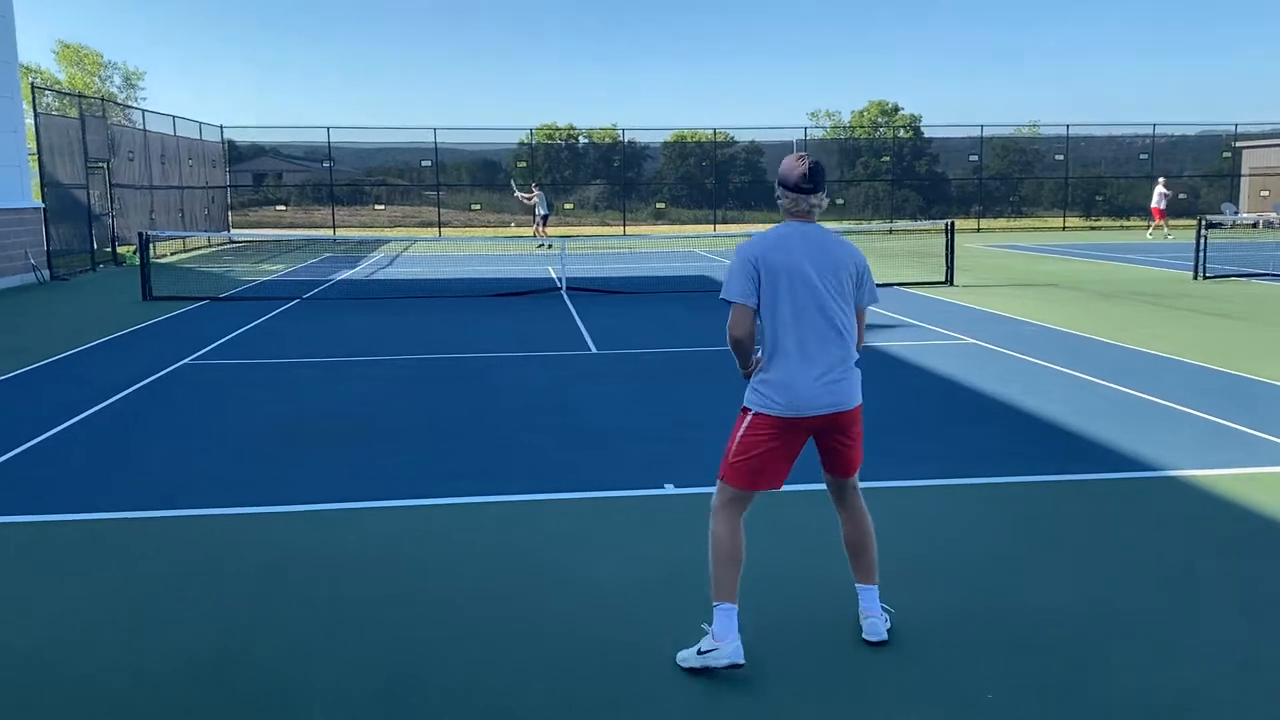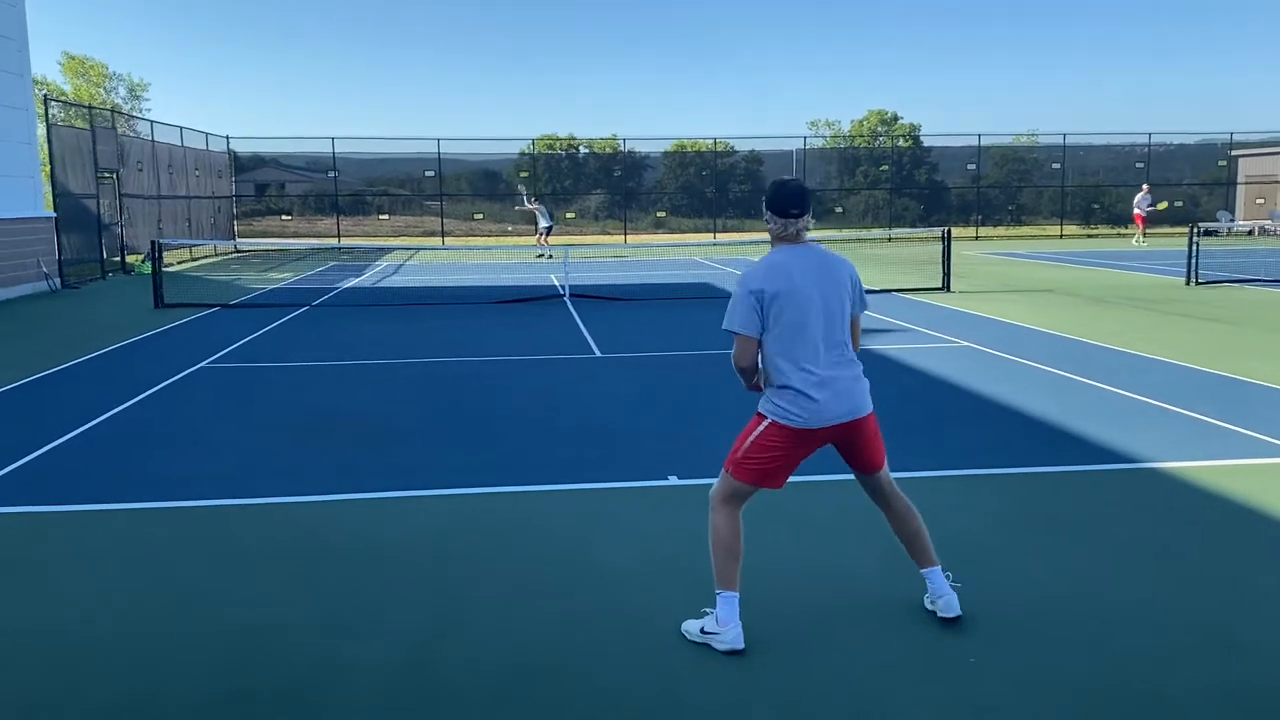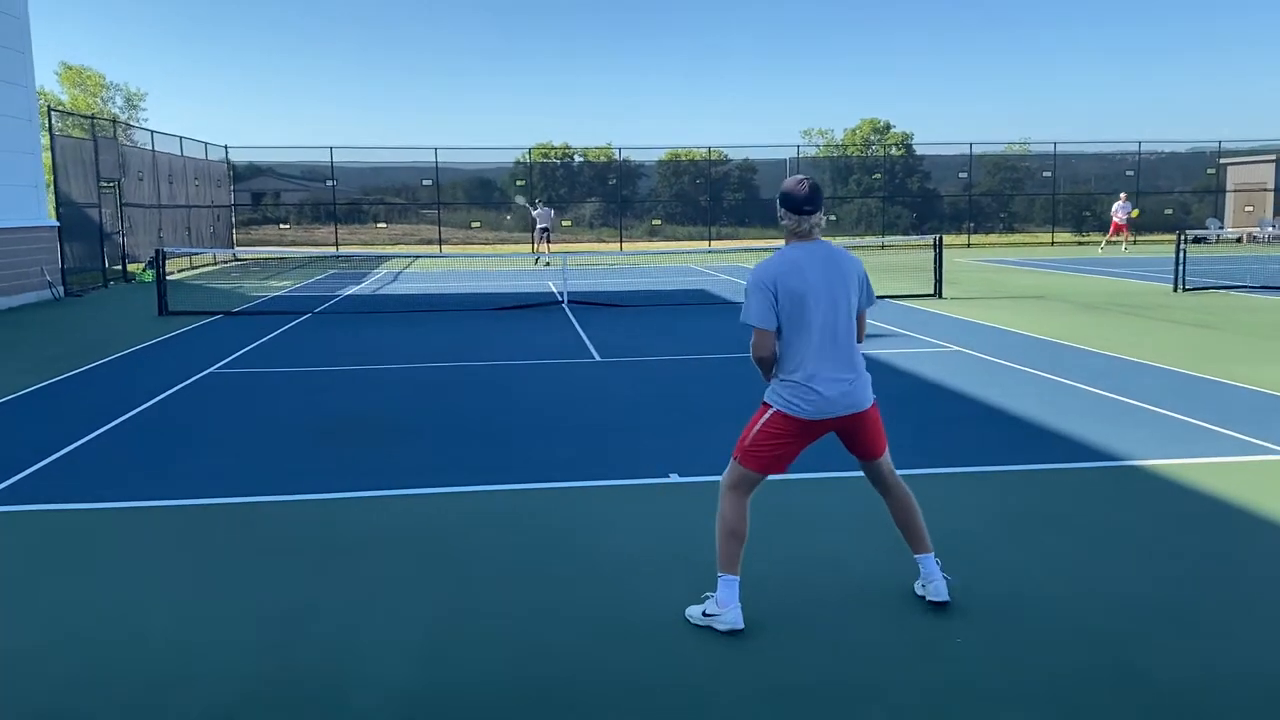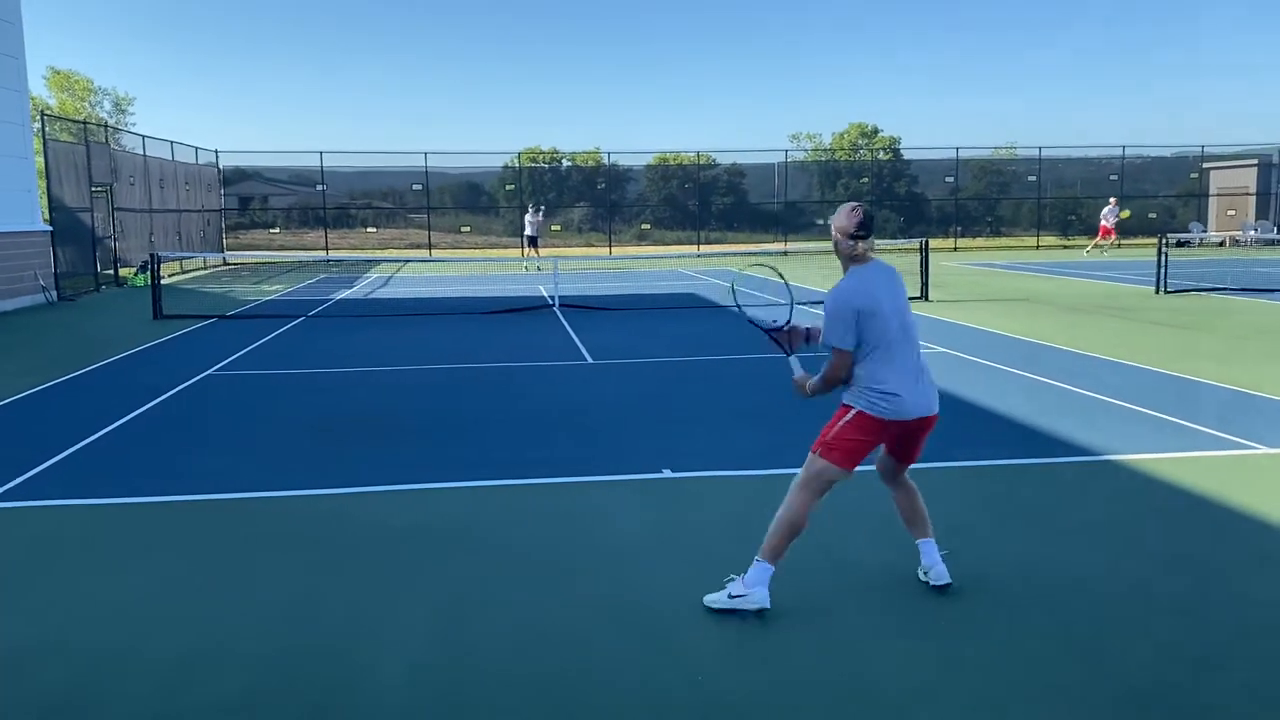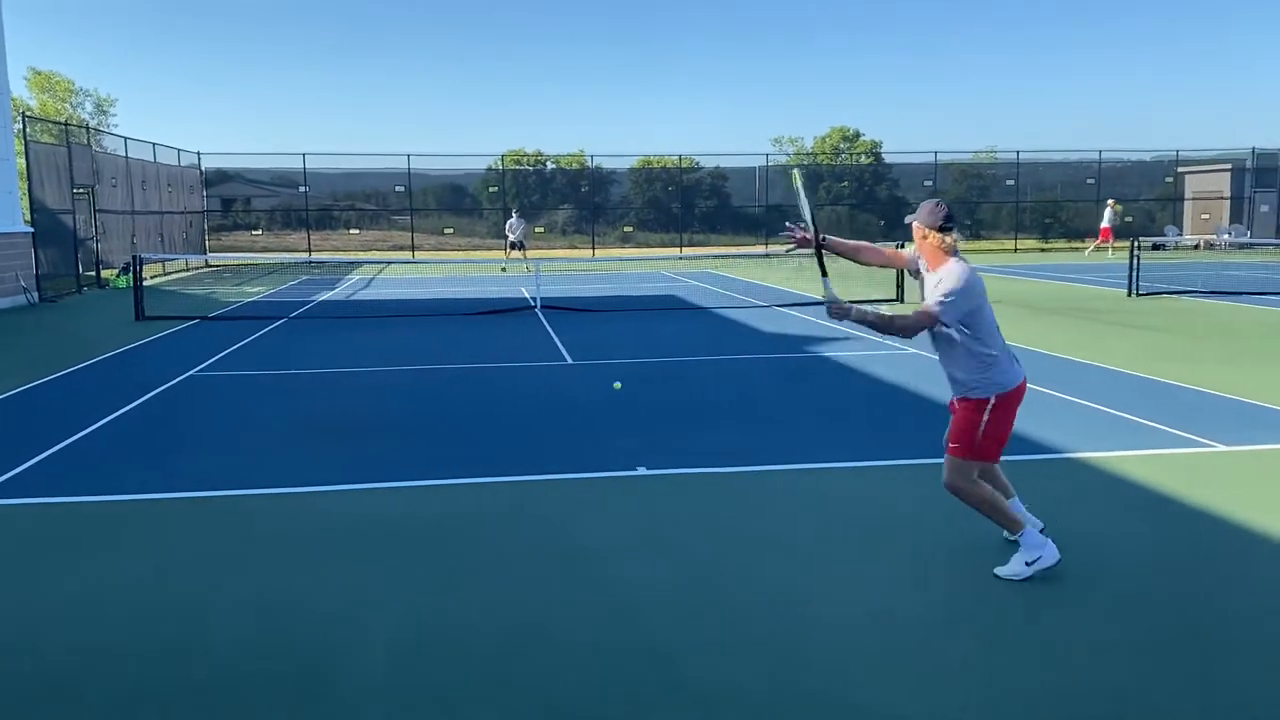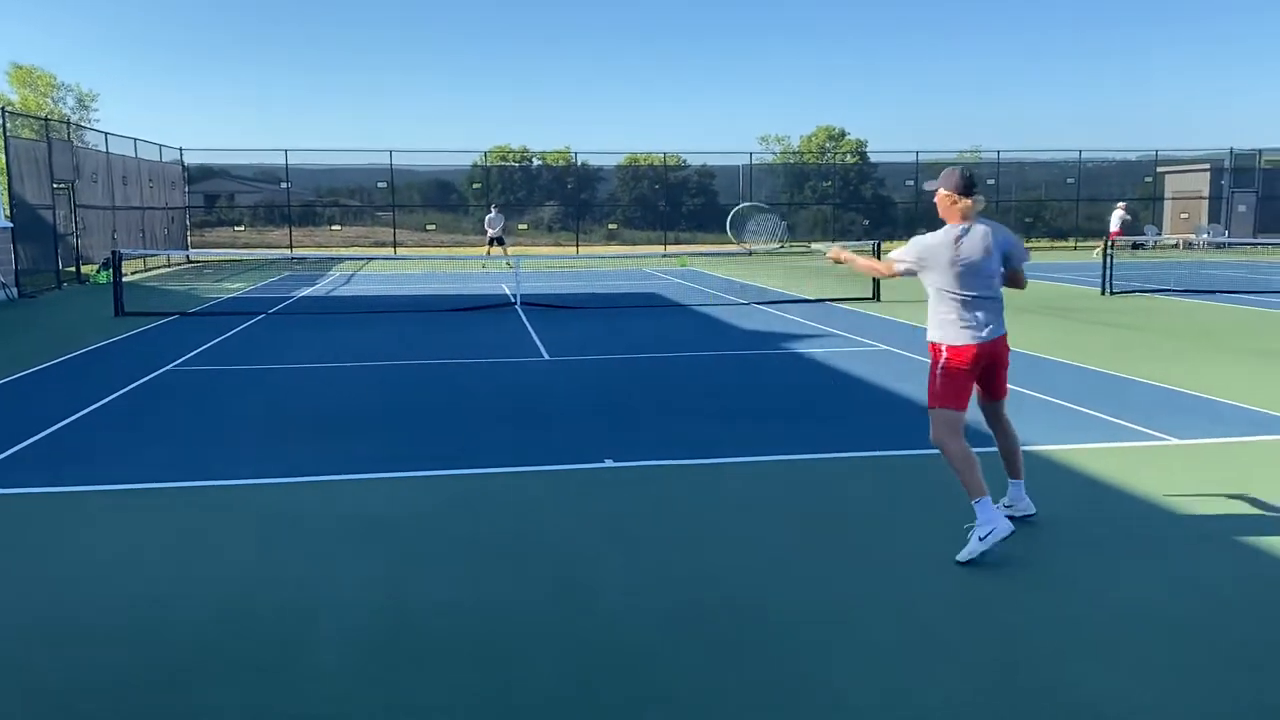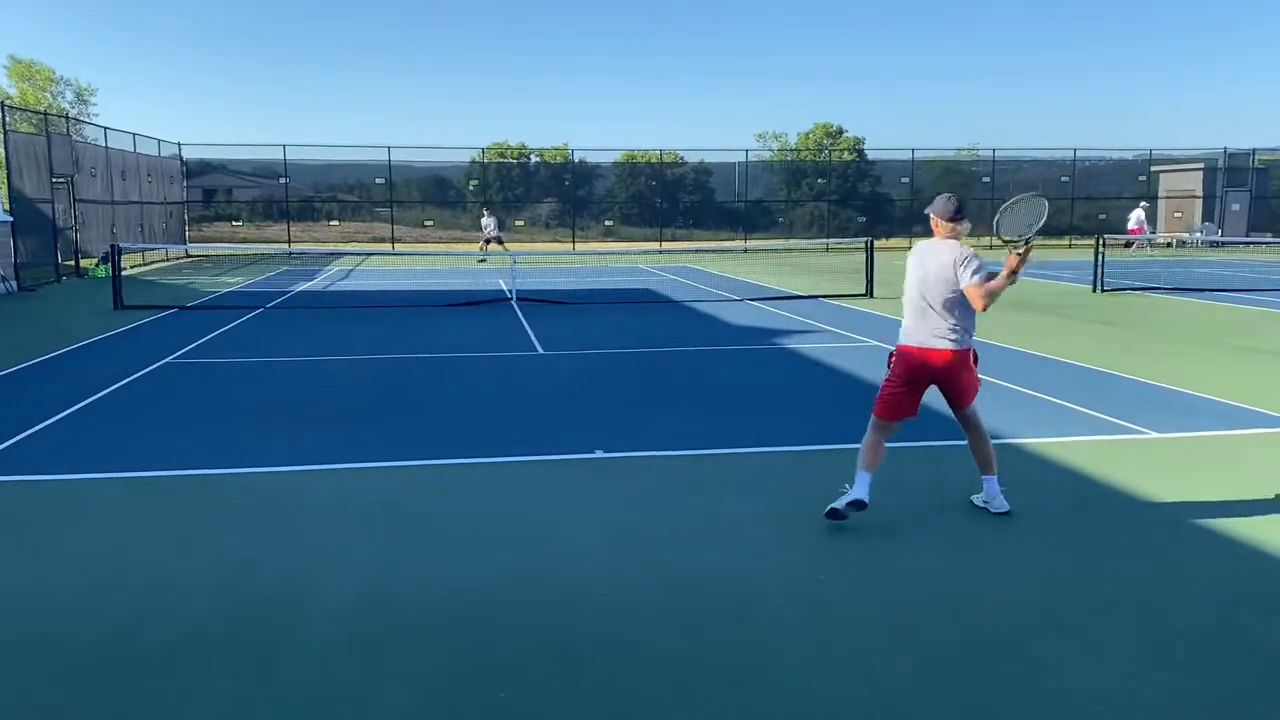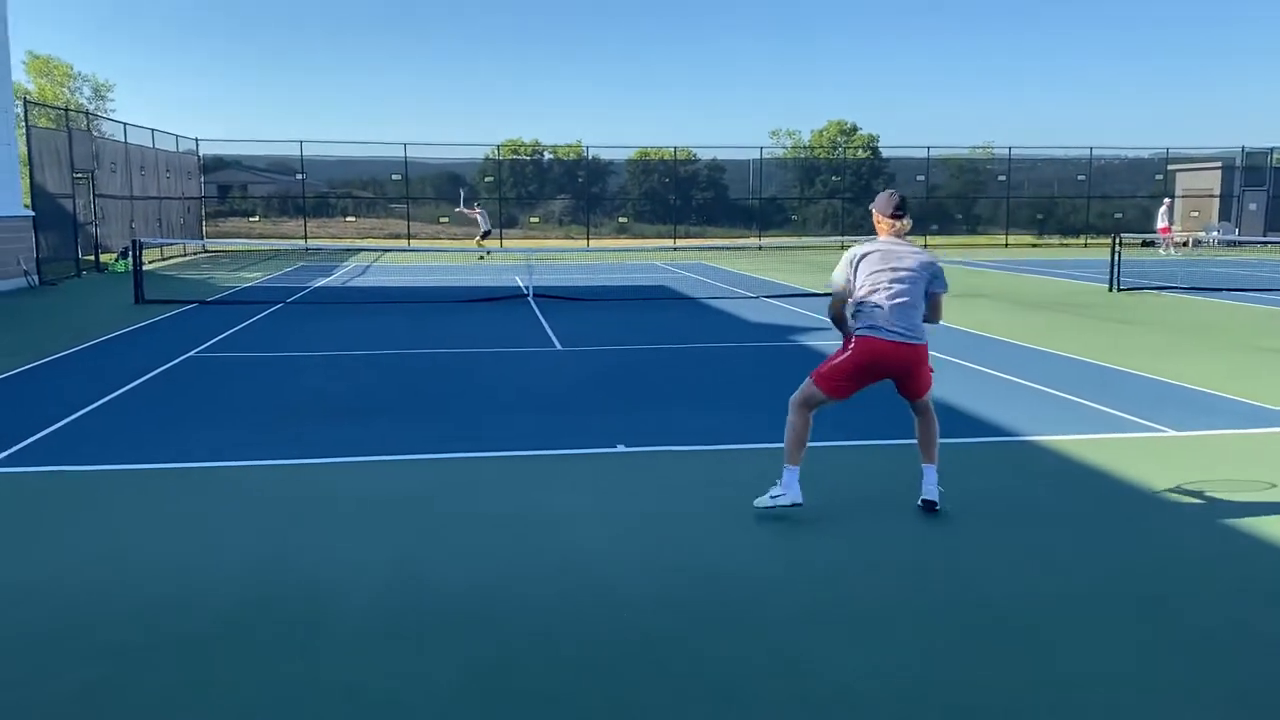
dt=0.4s
person 1, frame 1
left shoulder: (754, 251)
right shoulder: (850, 254)
left elbow: (739, 332)
right elbow: (859, 338)
left wrist: (749, 369)
left hip: (777, 399)
right hip: (842, 396)
left knee: (727, 507)
right knee: (847, 495)
left ankle: (724, 637)
right ankle: (872, 615)
person 1, frame 2
left shoulder: (755, 278)
right shoulder: (843, 268)
left elbow: (743, 359)
right elbow: (853, 342)
left wrist: (754, 381)
left hip: (791, 412)
right hip: (853, 403)
left knee: (723, 500)
right knee: (886, 492)
left ankle: (725, 621)
right ankle: (940, 592)
person 1, frame 3
left shoulder: (766, 273)
right shoulder: (851, 264)
left elbow: (762, 351)
left wrist: (774, 377)
left hip: (795, 403)
right hip: (856, 398)
left knee: (733, 488)
right knee: (888, 480)
left ankle: (726, 603)
right ankle: (932, 578)
person 1, frame 4
left shoulder: (843, 294)
right shoulder: (887, 276)
left elbow: (841, 370)
left wrist: (811, 387)
right wrist: (811, 333)
left hip: (876, 406)
right hip: (925, 405)
left knee: (807, 487)
right knee: (894, 473)
left ankle: (754, 584)
right ankle: (933, 563)
person 1, frame 5
left shoulder: (958, 280)
right shoulder: (931, 260)
left elbow: (908, 326)
right elbow: (879, 255)
left wrist: (852, 312)
right wrist: (820, 241)
left hip: (991, 390)
right hip: (978, 386)
left knee: (957, 478)
right knee: (963, 451)
left ankle: (1035, 548)
right ankle: (1022, 517)
person 1, frame 6
left shoulder: (931, 245)
right shoulder: (996, 233)
left elbow: (883, 269)
right elbow: (1019, 282)
left wrist: (844, 256)
left hip: (956, 350)
right hip: (996, 342)
left knee: (946, 436)
right knee: (997, 418)
left ankle: (989, 520)
right ankle: (1018, 498)
person 1, frame 7
left shoulder: (919, 251)
right shoulder: (966, 256)
right elbow: (980, 301)
right wrist: (1009, 272)
left hip: (910, 353)
right hip: (954, 355)
left knee: (878, 429)
right knee: (970, 420)
left ankle: (859, 490)
right ankle: (992, 493)
person 1, frame 8
left shoulder: (857, 254)
right shoulder: (928, 260)
left elbow: (835, 310)
right elbow: (934, 316)
left hip: (868, 346)
right hip: (914, 351)
left knee: (800, 405)
right knee: (924, 410)
left ankle: (788, 486)
right ankle: (929, 486)
